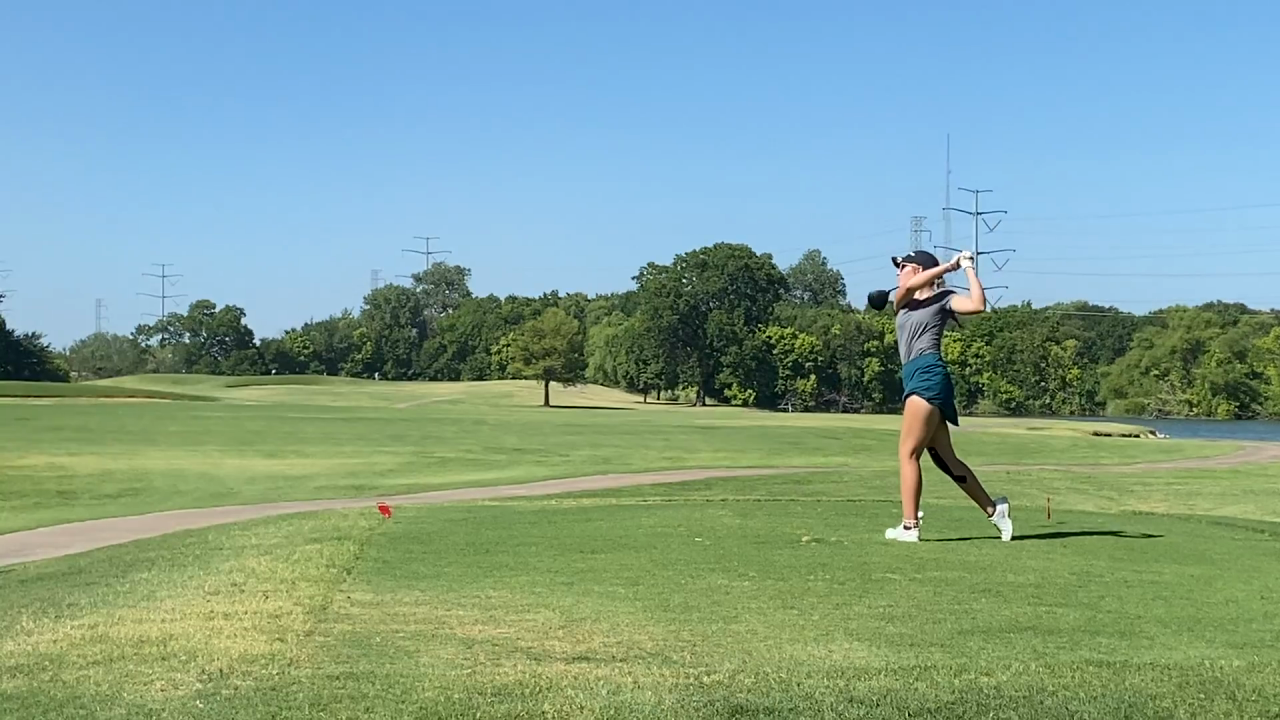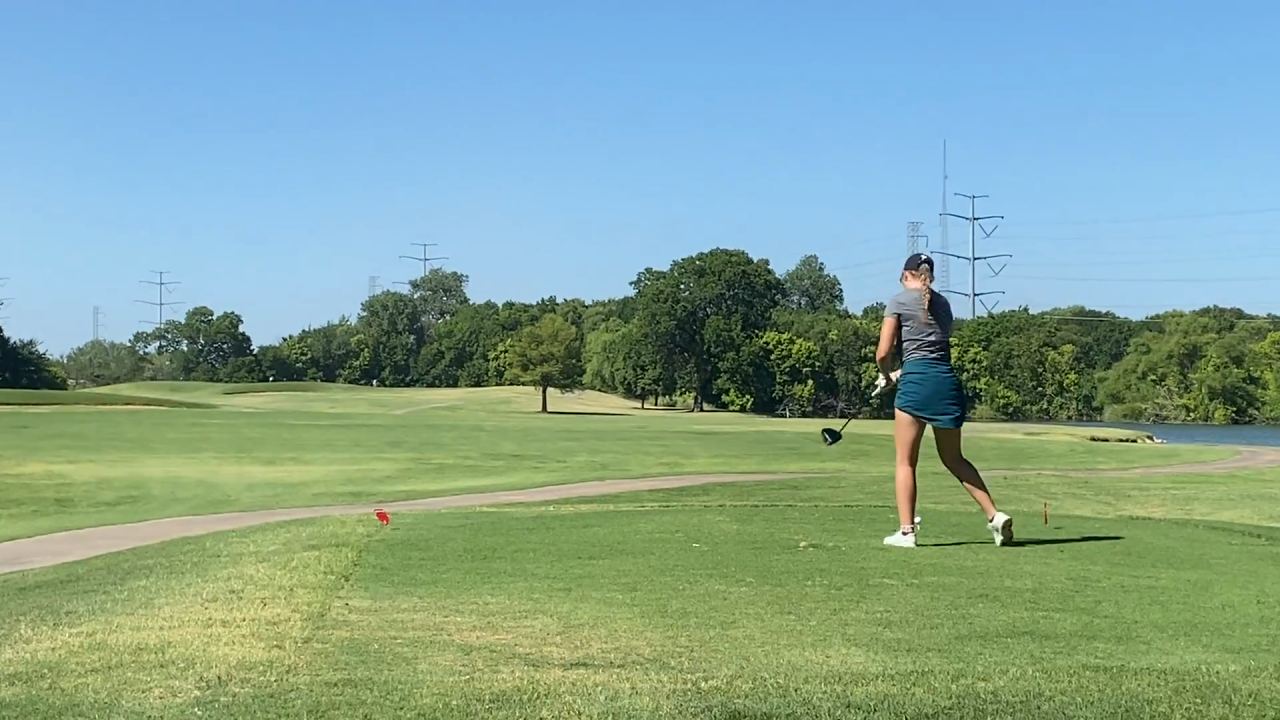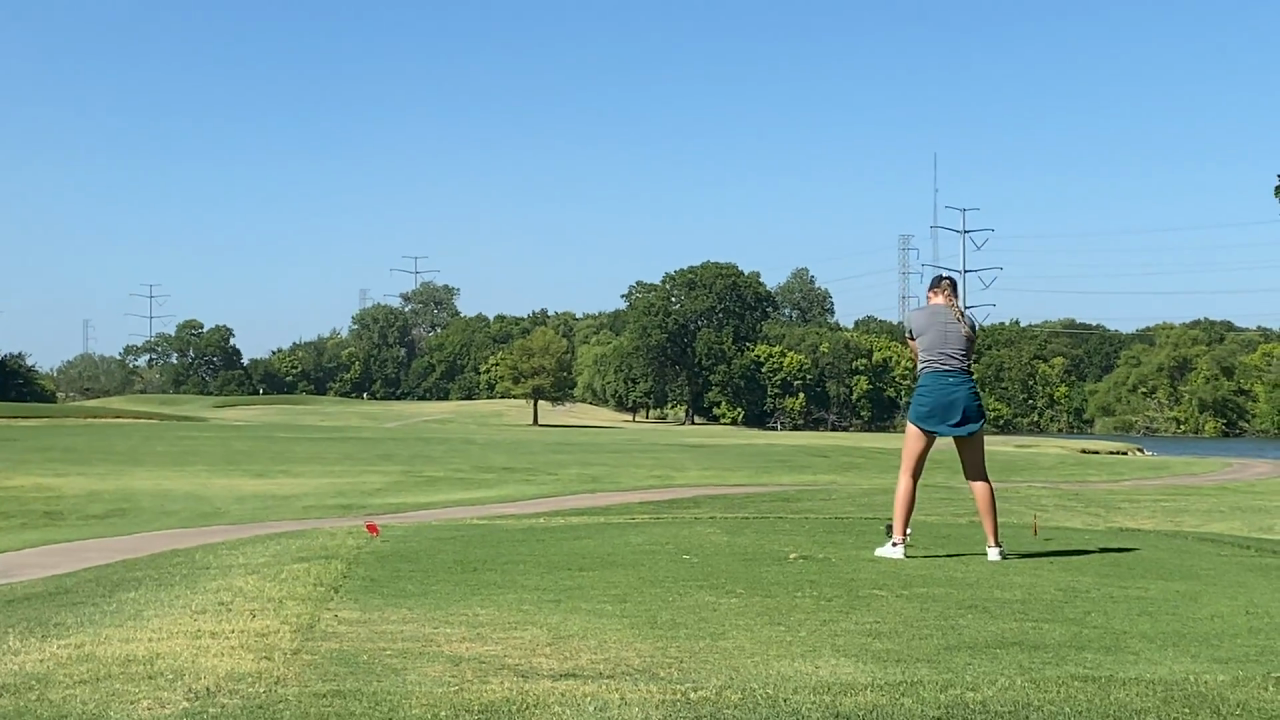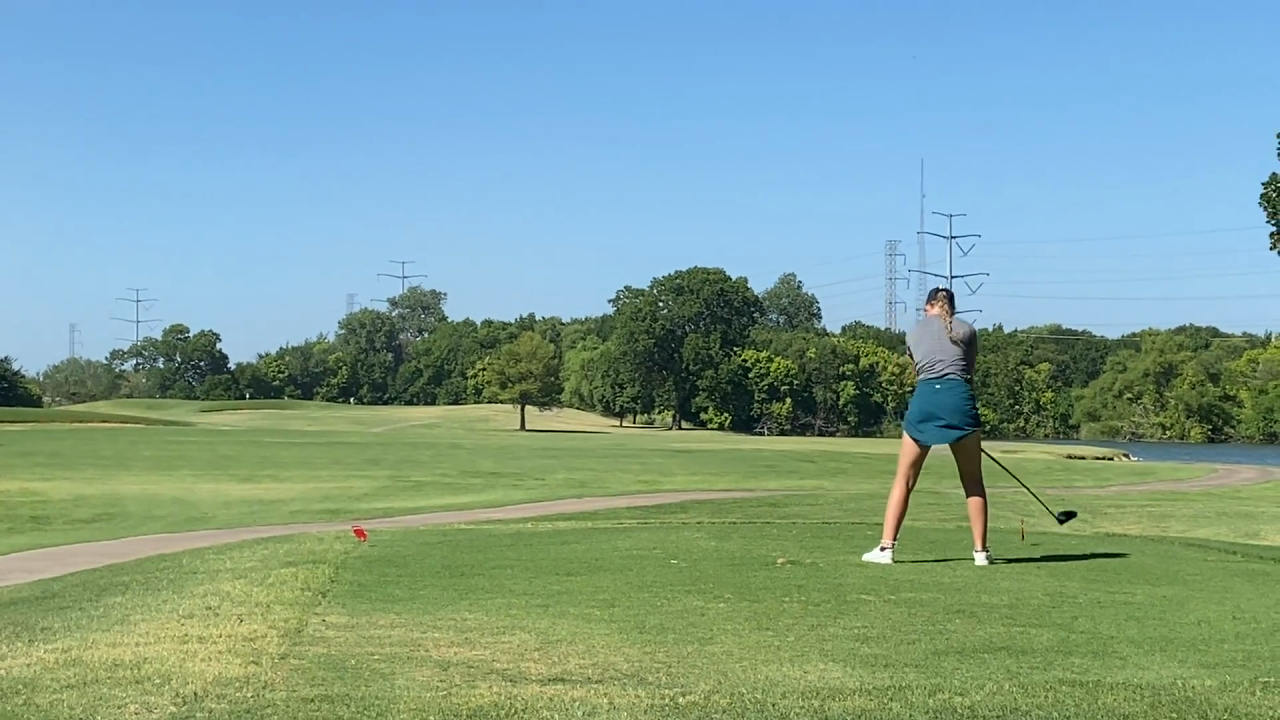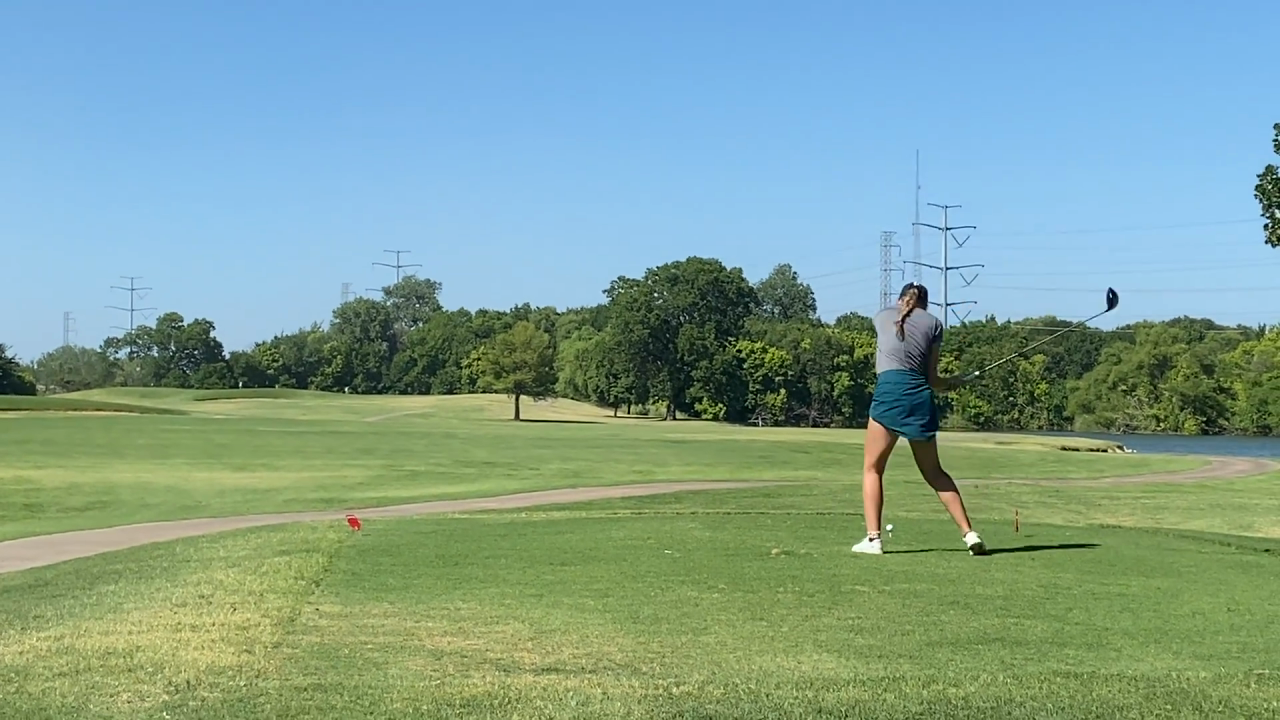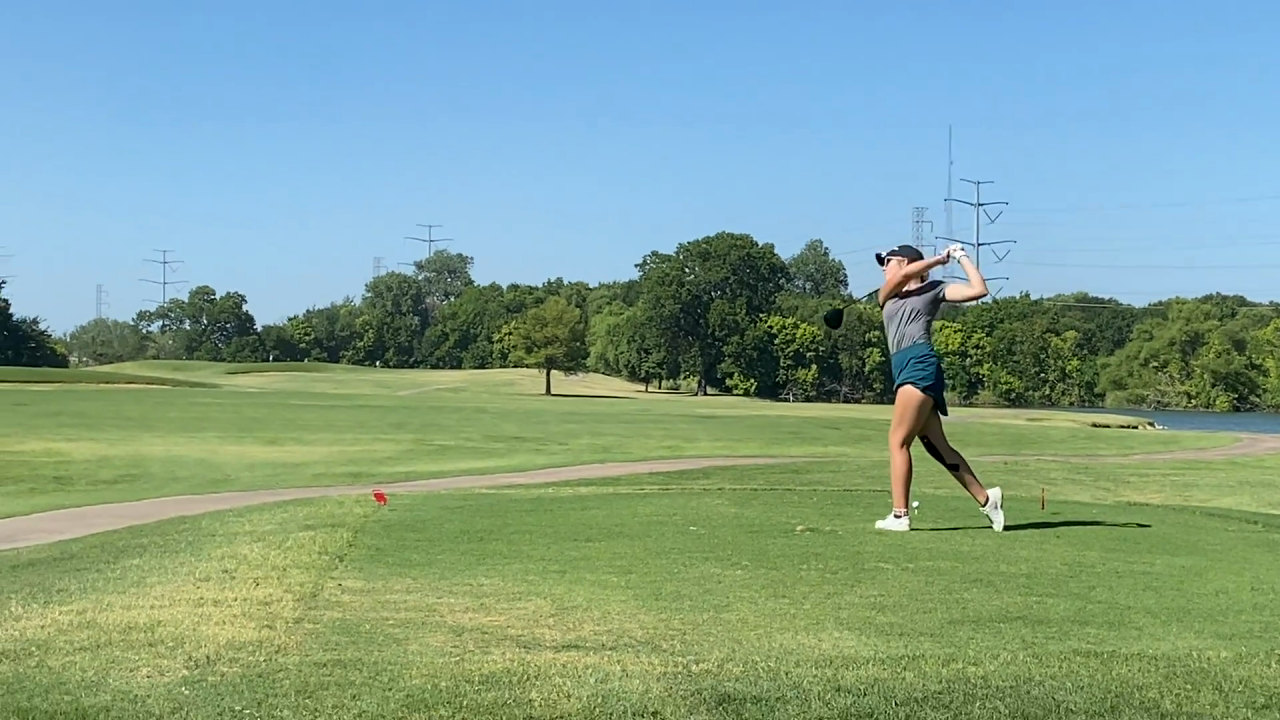
dt=0.7s
person 1, frame 1
left shoulder: (943, 297)
right shoulder: (902, 300)
left elbow: (978, 306)
right elbow: (908, 288)
left wrist: (968, 267)
right wrist: (944, 266)
left hip: (928, 376)
right hip: (916, 378)
left knee: (908, 453)
right knee: (944, 458)
left ankle: (909, 526)
right ankle: (994, 509)
person 1, frame 2
left shoulder: (898, 301)
right shoulder: (942, 302)
left elbow: (883, 352)
left wrist: (887, 374)
right wrist: (900, 372)
left hip: (917, 383)
right hip: (946, 381)
left knee: (905, 461)
right knee: (954, 459)
left ankle: (906, 532)
right ankle: (995, 514)
person 1, frame 3
left shoulder: (915, 317)
right shoulder: (967, 322)
left hip: (930, 392)
right hip: (965, 392)
left knee: (908, 472)
right knee: (977, 474)
left ankle: (897, 542)
right ankle: (993, 546)
person 1, frame 4
left shoulder: (914, 332)
right shoulder: (967, 329)
left hip: (925, 399)
right hip: (959, 398)
left knee: (903, 480)
right knee: (973, 481)
left ankle: (885, 547)
right ankle: (980, 550)
person 1, frame 5
left shoulder: (883, 316)
right shoulder: (933, 322)
right elbow: (931, 376)
right wrist: (949, 383)
left hip: (890, 392)
right hip: (921, 395)
left knee: (872, 469)
right knee: (932, 471)
left ankle: (873, 537)
right ankle: (969, 534)
person 1, frame 6
left shoulder: (934, 289)
right shoulder: (887, 295)
left elbow: (979, 290)
right elbow: (905, 274)
left wrist: (960, 257)
right wrist: (941, 258)
left hip: (920, 365)
right hip: (905, 370)
left knee: (898, 442)
right knee: (937, 446)
left ankle: (899, 515)
right ankle: (986, 499)
